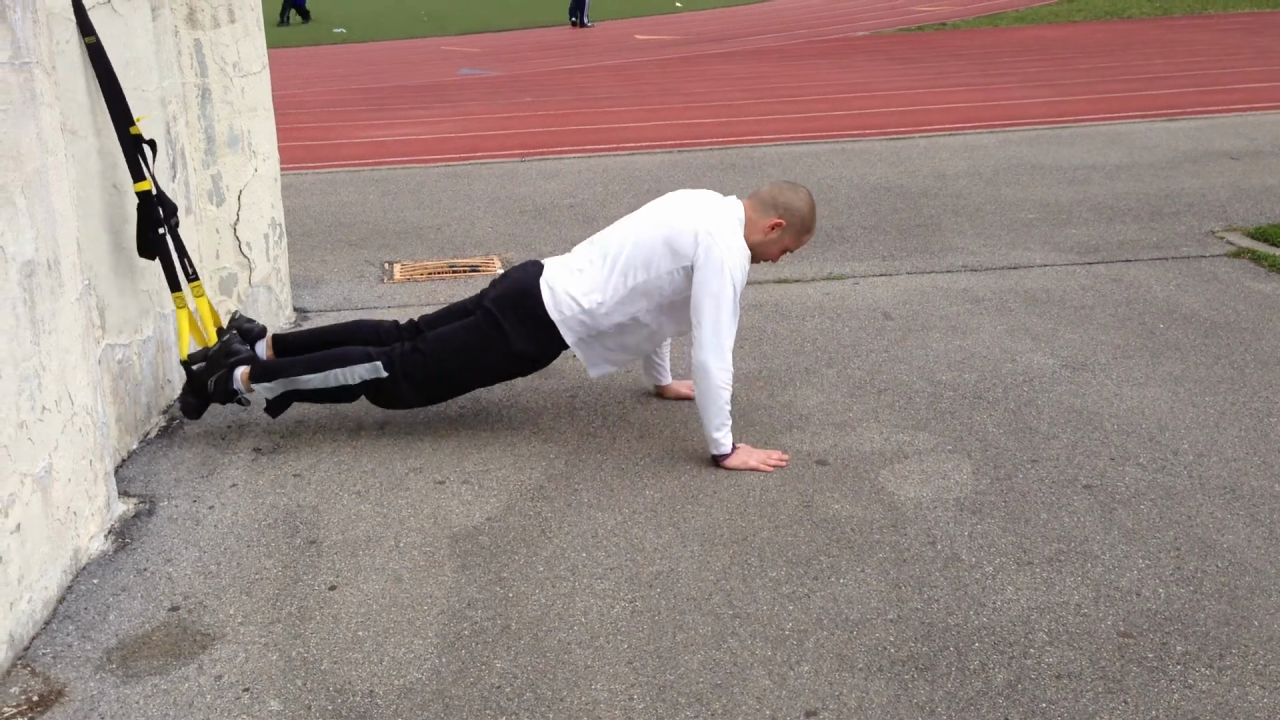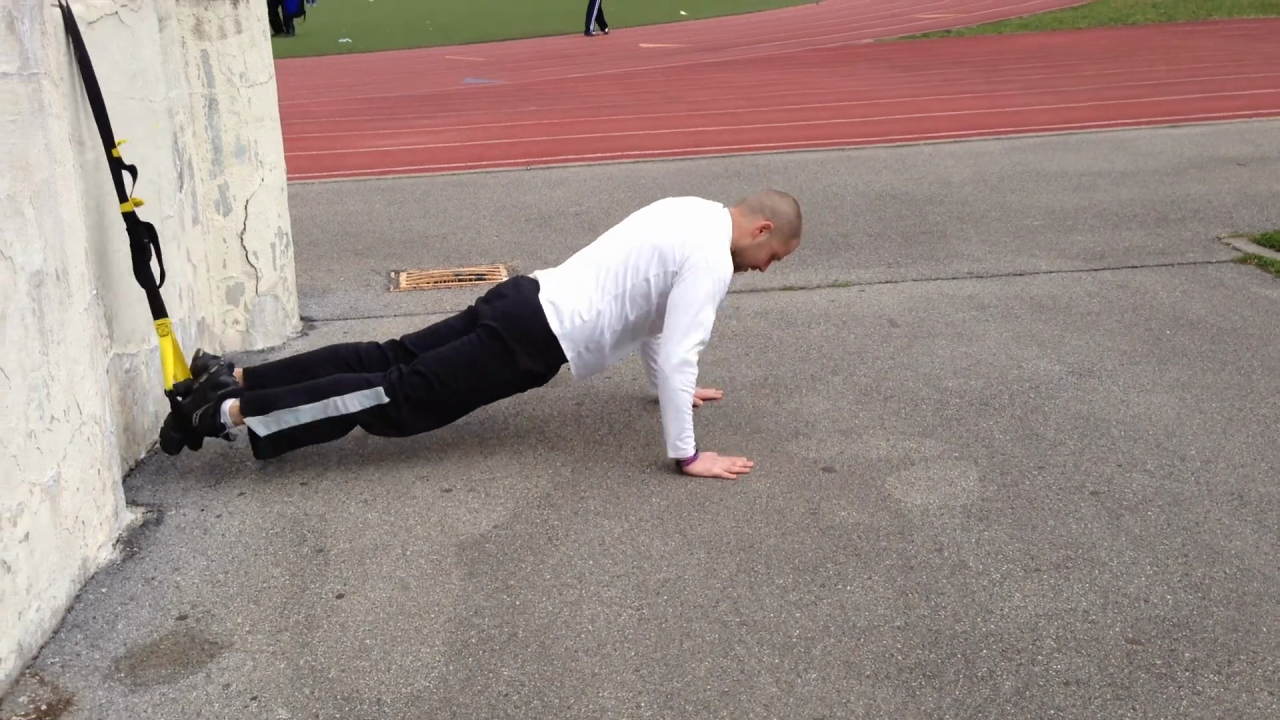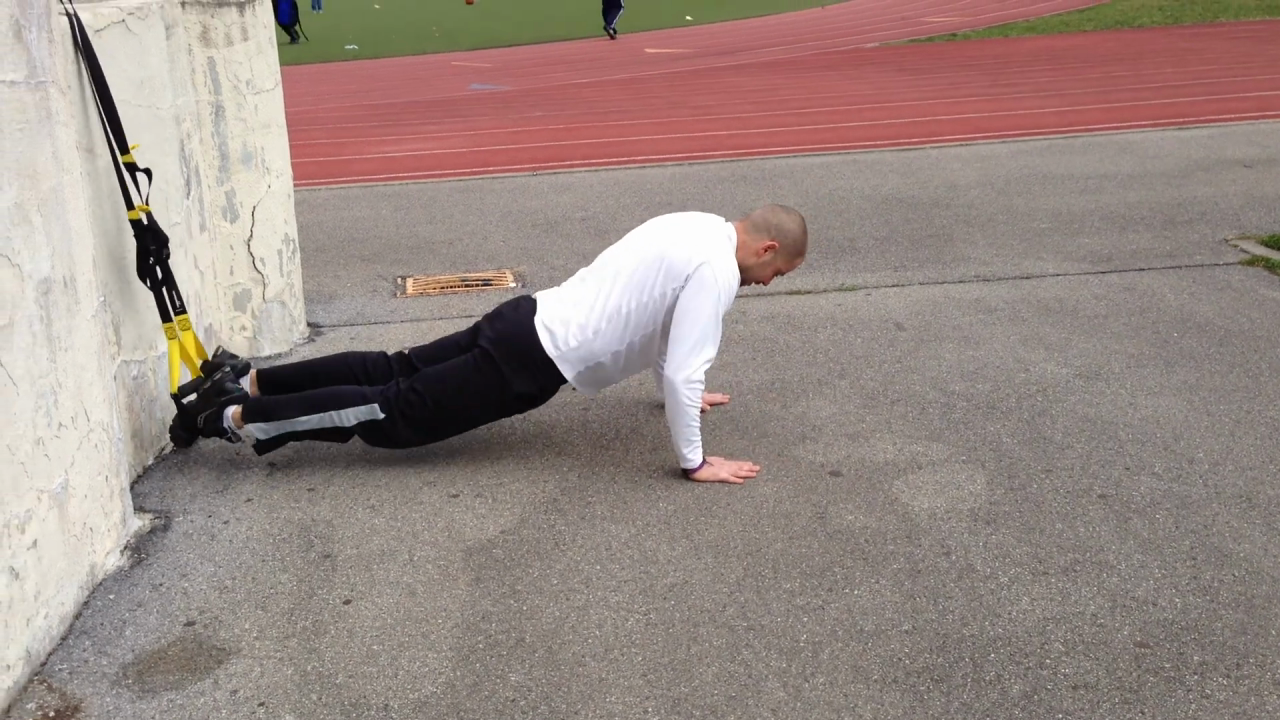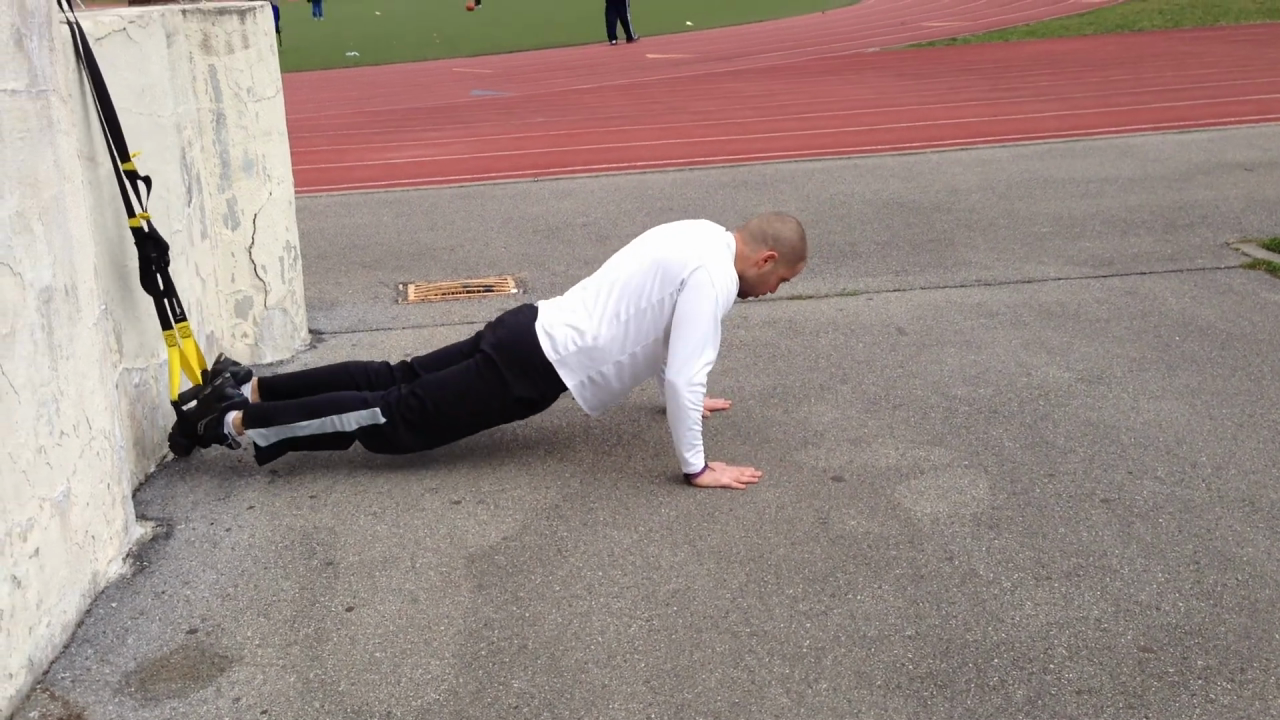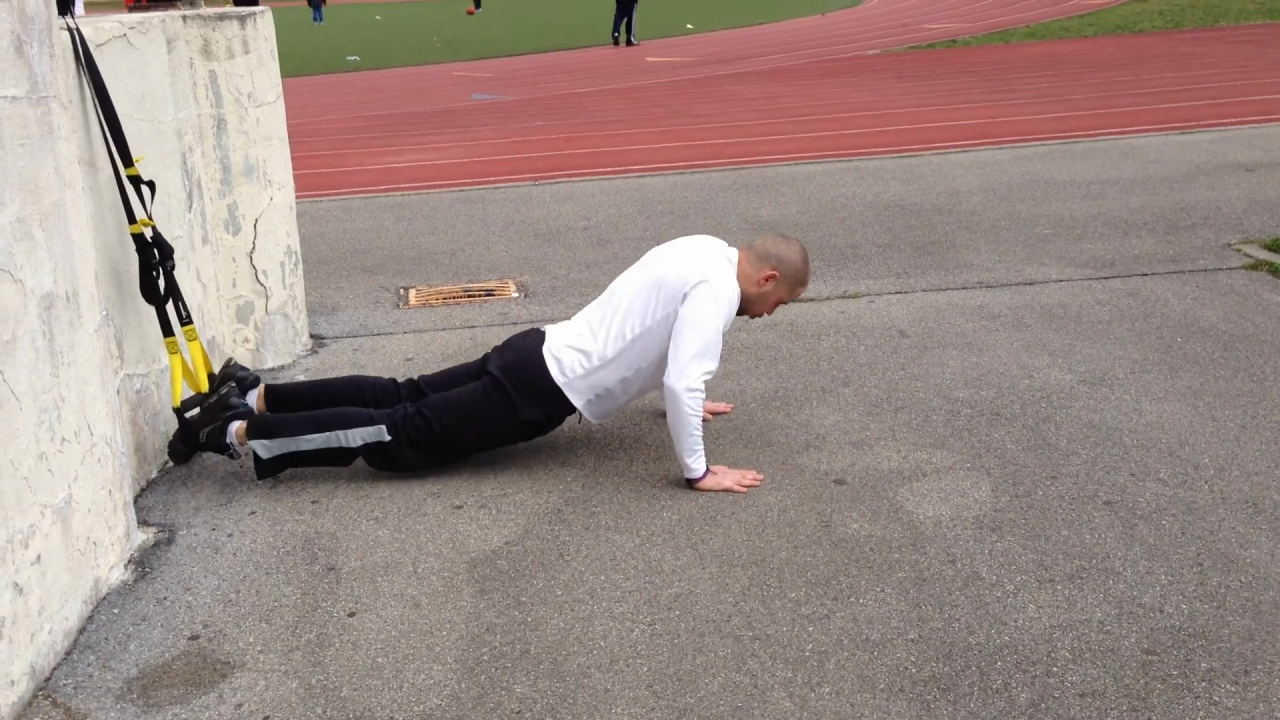
dt=0.3s
person 1, frame 1
left shoulder: (705, 207)
right shoulder: (726, 248)
right elbow: (712, 352)
left wrist: (663, 380)
right wrist: (724, 447)
left hip: (536, 289)
right hip: (537, 321)
left knee: (403, 339)
right knee: (400, 374)
left ankle: (259, 345)
right ankle: (245, 378)
person 1, frame 2
left shoulder: (694, 215)
right shoulder: (713, 257)
right elbow: (679, 355)
left wrist: (668, 390)
right wrist: (686, 454)
left hip: (525, 302)
right hip: (536, 340)
left knee: (387, 360)
right knee: (396, 400)
left ankle: (233, 378)
right ankle: (231, 412)
person 1, frame 3
left shoulder: (699, 227)
right shoulder: (716, 271)
right elbow: (683, 372)
left wrist: (678, 393)
right wrist: (694, 462)
left hip: (529, 321)
right hip: (536, 358)
left knee: (395, 372)
right knee: (394, 413)
left ankle: (246, 378)
right ankle: (236, 414)
person 1, frame 4
left shoulder: (701, 236)
right shoulder: (715, 275)
right elbow: (684, 375)
left wrist: (684, 396)
right wrist: (697, 467)
left hip: (532, 331)
right hip: (536, 366)
left knee: (395, 383)
right knee: (395, 419)
left ankle: (246, 386)
right ankle: (237, 421)
person 1, frame 5
left shoulder: (705, 250)
right shoulder: (718, 288)
right elbow: (681, 382)
left wrist: (685, 401)
right wrist: (699, 471)
left hip: (538, 356)
right hip: (541, 391)
left knee: (399, 399)
right knee: (401, 438)
left ankle: (253, 393)
right ankle: (240, 431)
